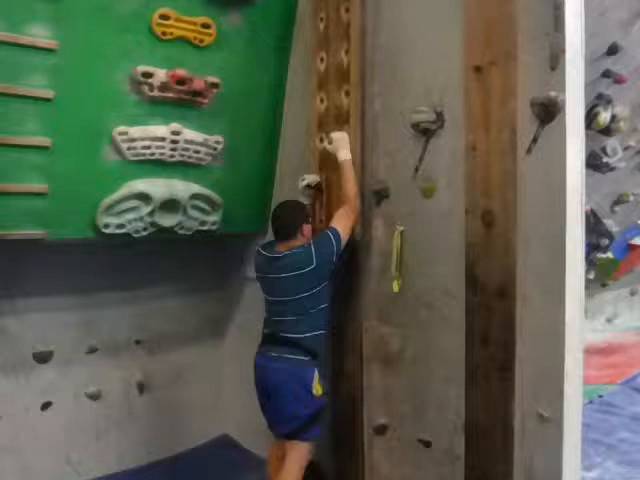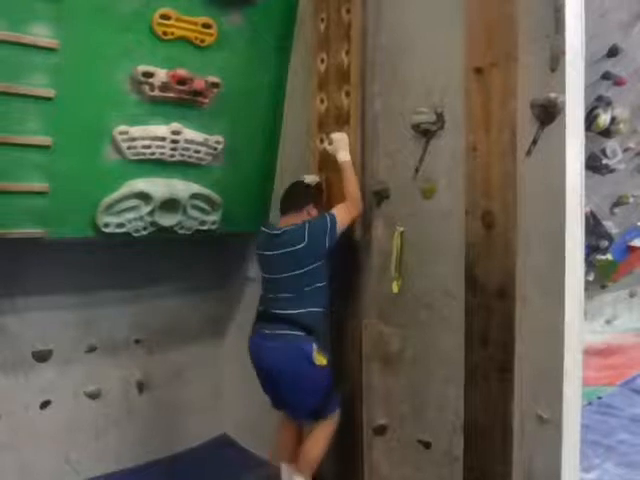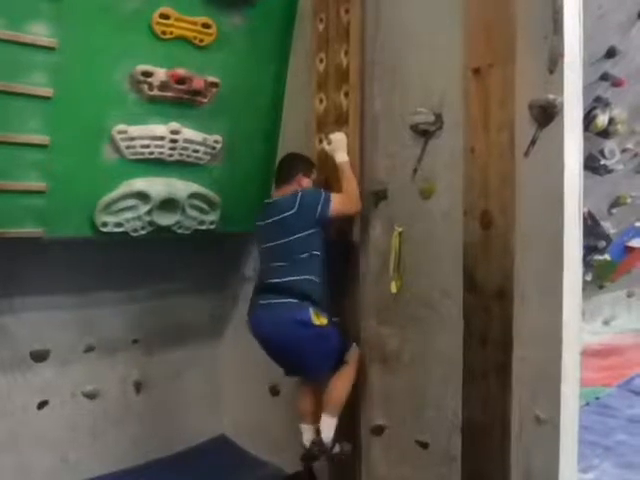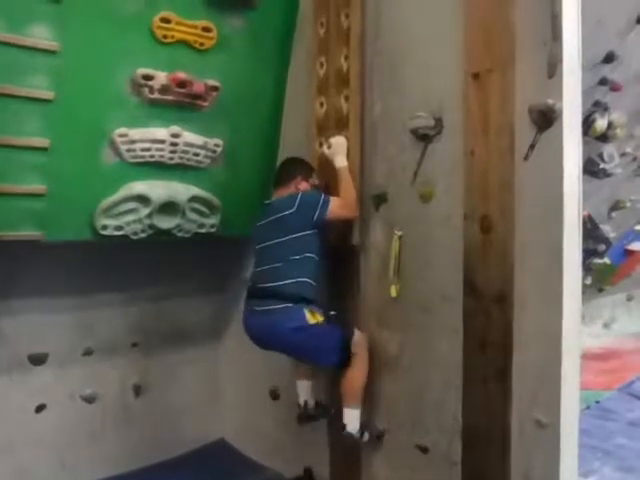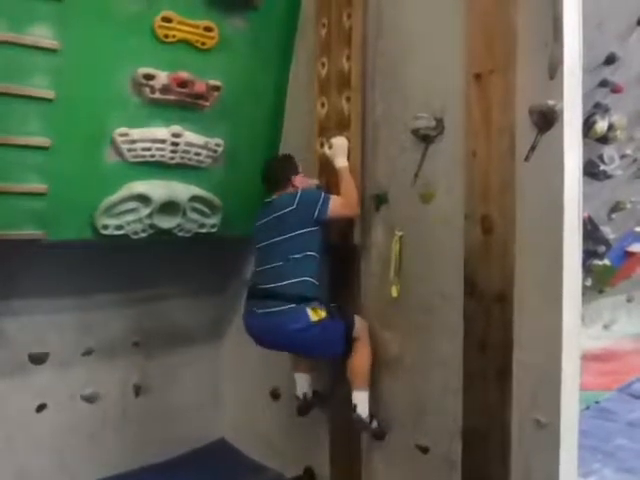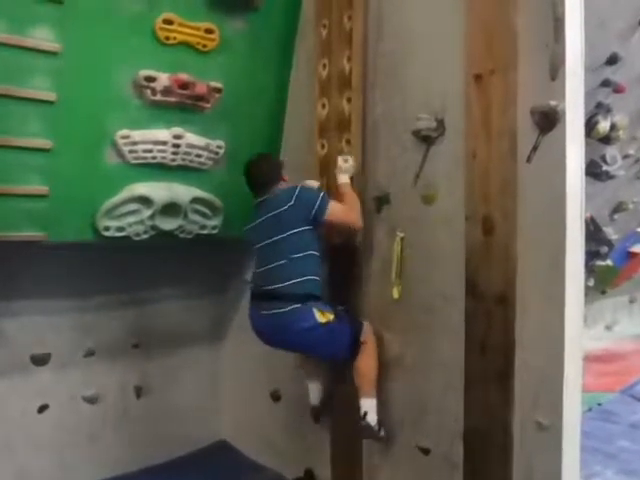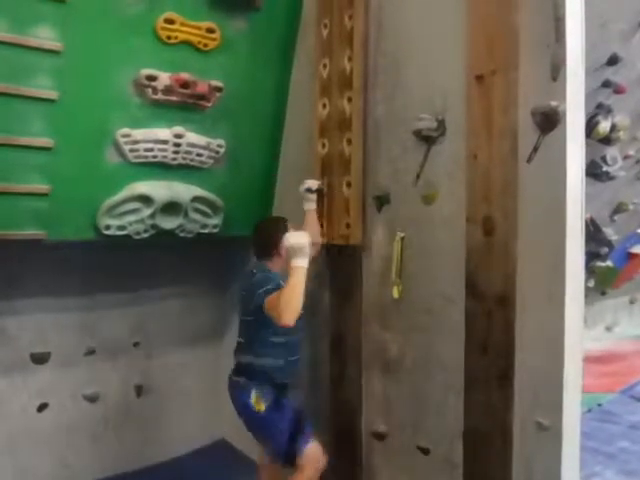
dt=0.5s
person 1, frame 1
left shoulder: (263, 258)
right shoulder: (317, 256)
left elbow: (285, 235)
right elbow: (350, 208)
right wrist: (343, 155)
left hip: (266, 360)
right hip: (298, 366)
left knee: (283, 440)
right knee: (298, 451)
person 1, frame 2
left shoulder: (265, 236)
right shoulder: (312, 234)
right elbow: (353, 206)
left wrist: (307, 189)
right wrist: (343, 155)
left hip: (261, 342)
right hip: (295, 345)
left knee: (291, 414)
right knee: (327, 417)
person 1, frame 3
left shoulder: (266, 212)
right shoulder: (305, 201)
right elbow: (352, 204)
right wrist: (341, 156)
left hip: (261, 314)
right hip: (293, 313)
left knee: (311, 375)
right knee: (349, 358)
left ankle: (310, 444)
right ankle: (325, 437)
person 1, frame 4
left shoulder: (265, 214)
right shoulder: (302, 203)
right elbow: (350, 209)
right wrist: (340, 160)
left hip: (254, 319)
right hip: (287, 317)
left knee: (311, 337)
right knee: (357, 345)
left ankle: (307, 405)
right ankle: (353, 426)
person 1, frame 5
left shoulder: (265, 213)
right shoulder: (303, 200)
right elbow: (351, 207)
left wrist: (312, 191)
right wrist: (340, 161)
left hip: (255, 319)
right hip: (289, 316)
left knee: (306, 332)
right knee: (359, 330)
left ankle: (304, 396)
right ankle: (362, 411)
person 1, frame 6
left shoulder: (256, 217)
right shoulder: (300, 196)
right elbow: (355, 220)
right wrist: (343, 178)
left hip: (261, 318)
right hip: (295, 314)
left knee: (314, 331)
right knee: (365, 336)
left ankle: (316, 400)
right ankle: (369, 417)
person 1, frame 7
left shoulder: (268, 272)
right shoulder: (266, 281)
left elbow: (312, 244)
right elbow: (286, 317)
left wrist: (310, 204)
right wrist: (299, 262)
left hip: (268, 387)
right hip: (259, 390)
left knee: (281, 454)
